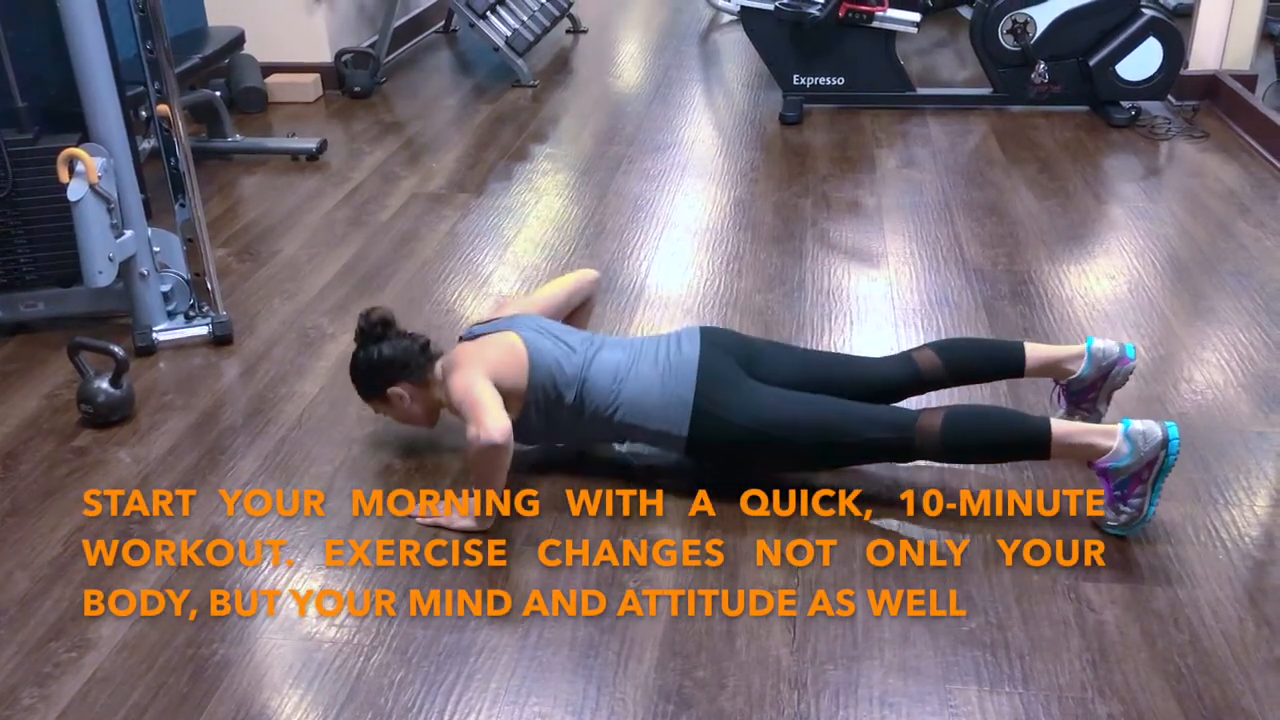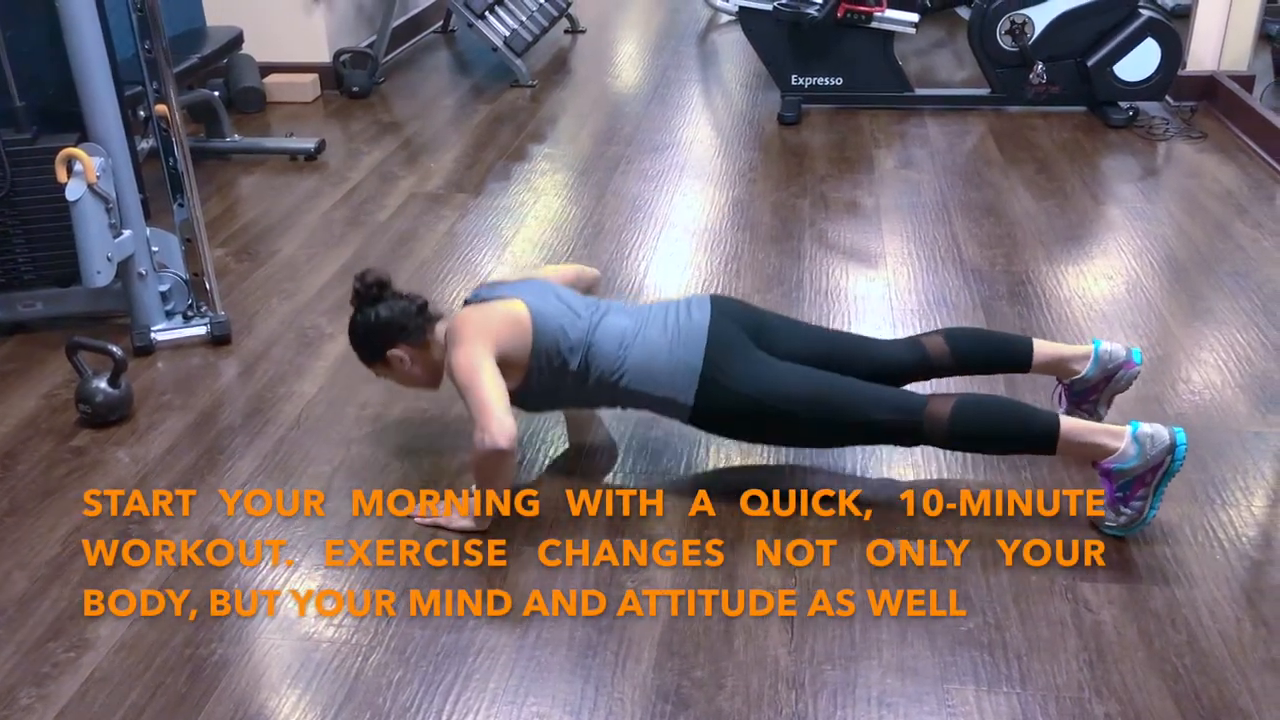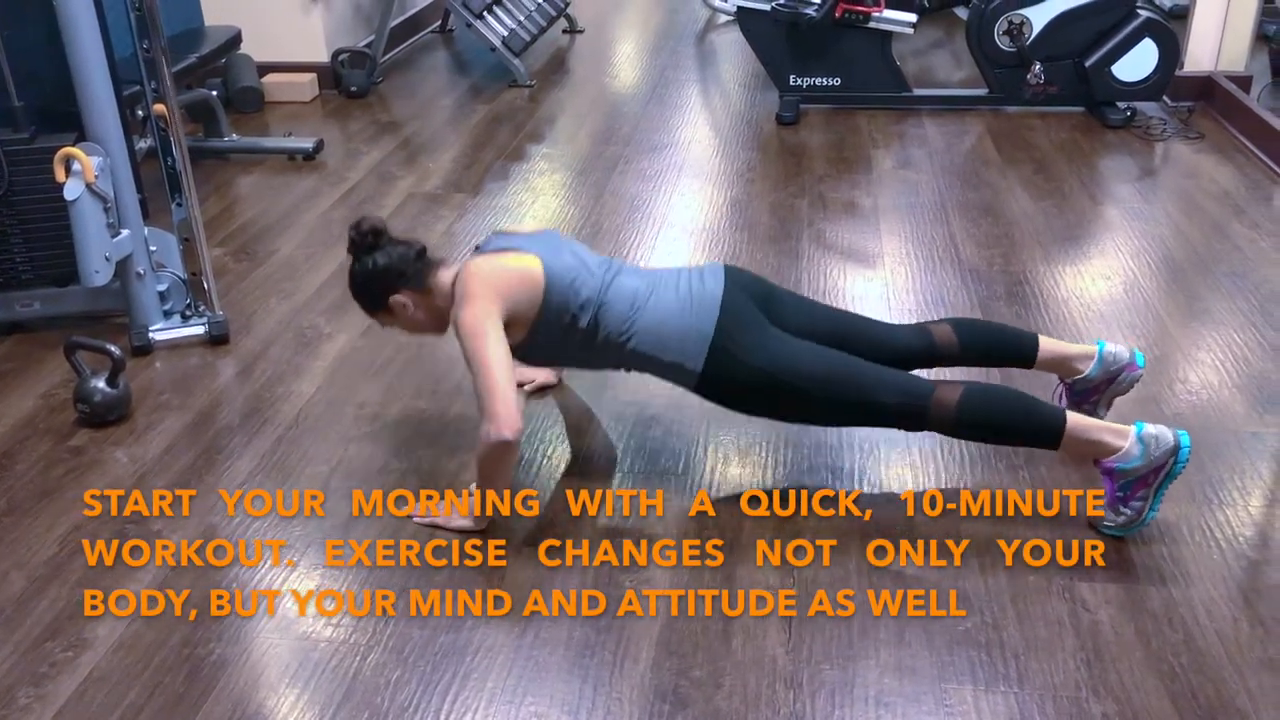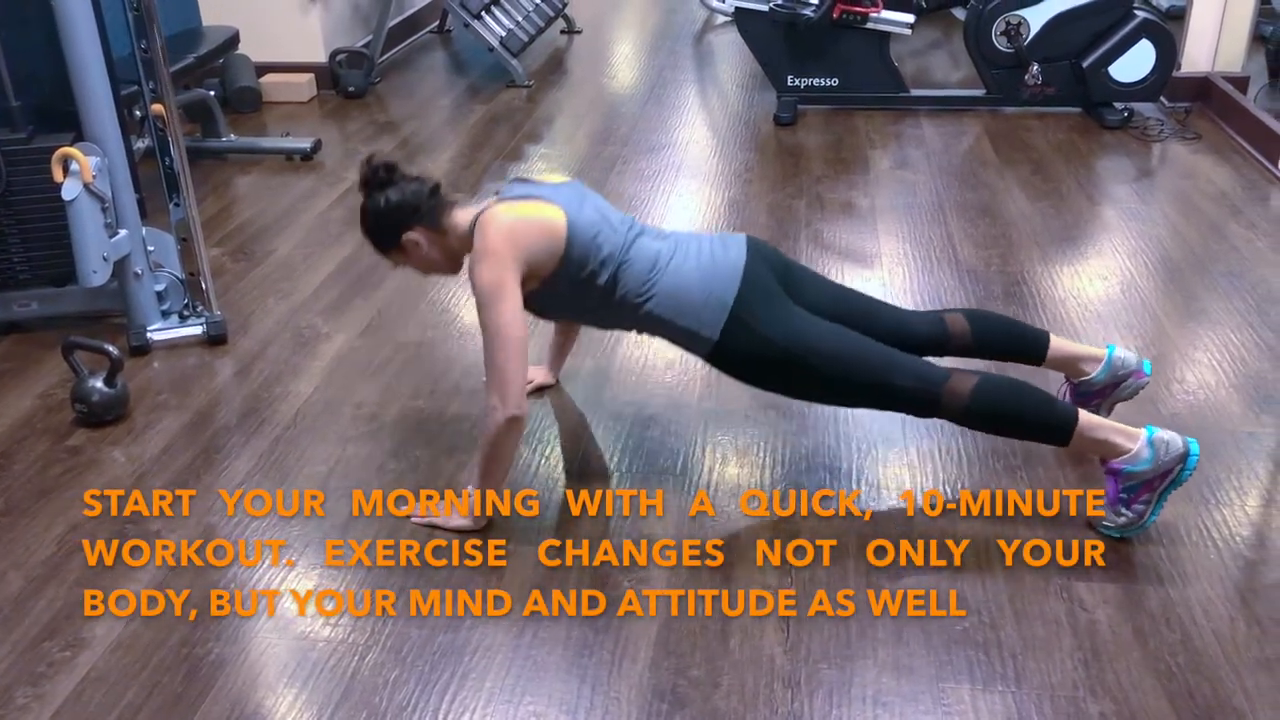
dt=0.2s
person 1, frame 1
left shoulder: (462, 376)
right shoulder: (494, 326)
left elbow: (493, 437)
right elbow: (587, 278)
left wrist: (482, 510)
left hip: (703, 413)
right hip: (700, 353)
left knee: (894, 431)
right knee: (886, 375)
left ankle: (1120, 444)
right ankle: (1082, 358)
person 1, frame 2
left shoulder: (464, 346)
right shoulder: (487, 299)
left elbow: (499, 441)
right elbow: (589, 276)
left wrist: (480, 512)
left hip: (709, 380)
right hip: (707, 322)
left knee: (897, 414)
right knee: (895, 359)
left ankle: (1128, 449)
right ankle: (1087, 361)
person 1, frame 3
left shoulder: (472, 302)
right shoulder: (496, 249)
left elbow: (502, 433)
left wrist: (479, 509)
right wrist: (555, 368)
left hip: (716, 351)
right hip: (717, 291)
left knee: (906, 398)
right knee: (904, 344)
left ankle: (1132, 450)
right ankle: (1091, 361)
person 1, frame 4
left shoulder: (492, 251)
right shoulder: (518, 195)
left elbow: (503, 406)
left wrist: (478, 508)
right wrist: (556, 368)
left hip: (730, 320)
right hip: (738, 264)
left knee: (916, 385)
right knee: (918, 331)
left ankle: (1141, 452)
right ankle: (1098, 364)
